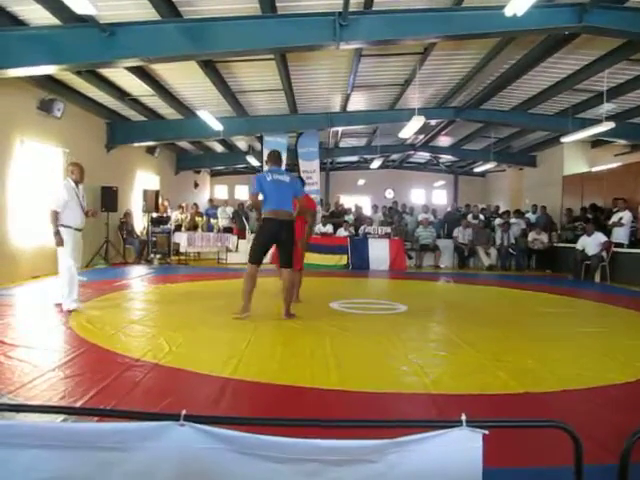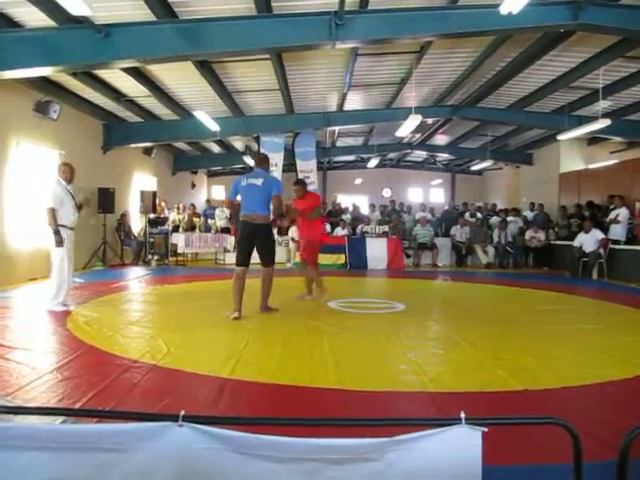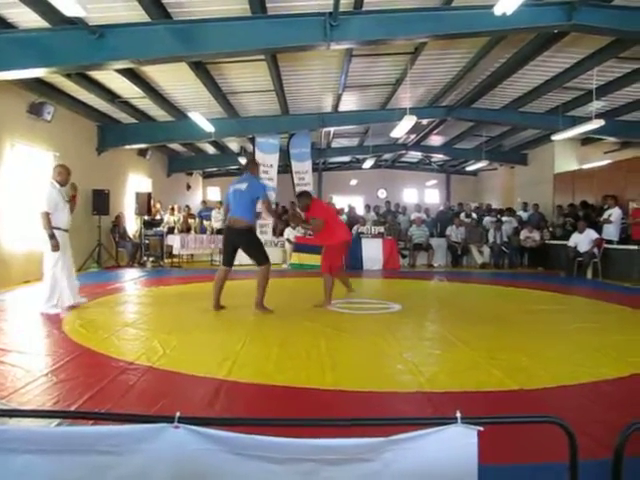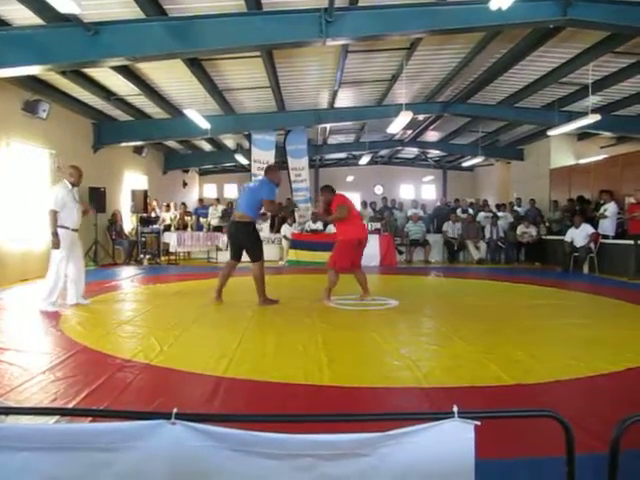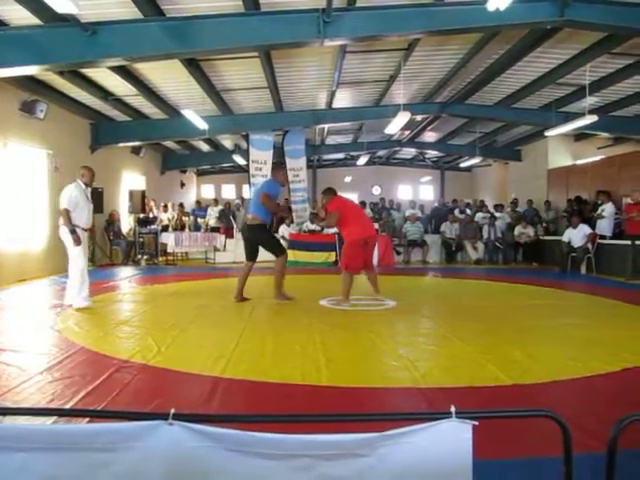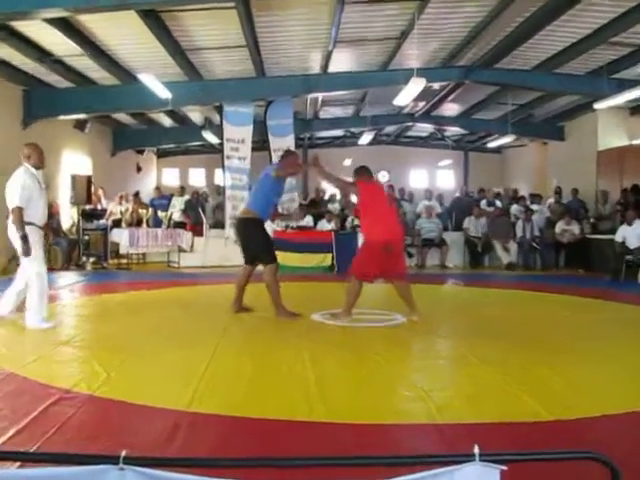
dt=0.5s
person 1, frame 1
left shoulder: (261, 177)
right shoulder: (293, 179)
left elbow: (253, 200)
right elbow: (302, 205)
left wrist: (259, 208)
left hip: (269, 223)
right hip: (287, 225)
left knee: (253, 265)
right knee: (287, 269)
left ankle: (245, 308)
right ankle: (287, 310)
person 1, frame 2
left shoulder: (240, 180)
right shoulder: (273, 181)
left elbow: (228, 204)
right elbow: (277, 204)
right wrist: (276, 218)
left hip: (245, 226)
right hip: (263, 227)
left knee: (240, 268)
right knee: (268, 267)
left ankle: (237, 309)
right ankle: (264, 305)
person 1, frame 3
left shoulder: (233, 185)
right shoulder: (257, 184)
right elbow: (267, 207)
right wrist: (277, 218)
left hip: (229, 229)
right hip: (245, 231)
left knee: (225, 267)
right knee: (264, 265)
left ankle: (216, 303)
right ankle: (259, 303)
person 1, frame 4
left shoulder: (253, 184)
right shoulder: (269, 186)
right elbow: (269, 207)
left hip: (233, 224)
right hip: (246, 226)
left knee: (233, 260)
right knee: (257, 262)
left ankle: (218, 291)
right ankle: (262, 298)
person 1, frame 5
left shoulder: (264, 185)
right shoulder: (273, 185)
right elbow: (264, 200)
left wrist: (278, 211)
right wrist: (279, 209)
left hip: (248, 227)
right hip: (258, 228)
left knee: (250, 261)
right knee: (281, 255)
left ankle: (238, 295)
right ankle: (278, 292)
person 1, frame 6
left shoulder: (274, 180)
right shoulder: (273, 170)
right elbow: (281, 171)
right wrist: (304, 166)
left hip: (244, 222)
right hip: (251, 223)
left knee: (251, 263)
right knee: (270, 264)
left ankle: (237, 304)
right ankle: (280, 308)
person 2, frame 1
left shoulder: (79, 189)
right shoulder: (64, 189)
right elbow: (53, 212)
left wrist: (88, 213)
right wrist: (56, 234)
left hip: (76, 232)
right hip: (65, 232)
left knee: (71, 266)
right knee: (69, 266)
left ankle: (64, 299)
right ankle: (69, 302)
person 2, frame 2
left shoulder: (67, 188)
right shoulder: (56, 188)
right elbow: (50, 211)
left wrist: (81, 205)
right wrist: (56, 233)
left hip: (68, 232)
right hip: (60, 232)
left knee: (67, 268)
right knee: (60, 268)
left ankle: (61, 300)
right ankle: (54, 303)
person 2, frame 3
left shoulder: (61, 191)
right shoulder: (50, 190)
left elbow: (69, 211)
right elbow: (44, 215)
left wrist: (73, 196)
right wrist: (52, 237)
left hip: (63, 234)
right hip: (54, 234)
left knee: (67, 268)
right knee: (53, 270)
left ankle: (70, 298)
right ankle: (48, 305)
person 2, frame 4
left shoulder: (73, 191)
right shoulder: (60, 190)
right elbow: (52, 213)
left wrist: (85, 211)
right wrist: (54, 235)
left hip: (73, 233)
right hip: (62, 233)
left knee: (77, 266)
right knee: (57, 268)
left ankle: (75, 297)
right ankle: (48, 303)
person 2, frame 5
left shoulder: (86, 192)
right shoulder: (71, 190)
right elbow: (64, 212)
left wrist: (91, 229)
right wrist: (73, 232)
left hip: (82, 232)
right hip: (71, 231)
left knee: (79, 265)
right knee: (79, 264)
left ankle: (71, 298)
right ankle: (79, 299)
person 2, frame 6
left shoulder: (35, 177)
right shoulder: (21, 179)
right elbow: (16, 211)
left wrist: (46, 228)
right wrist: (24, 239)
left hip: (34, 230)
right hip: (25, 231)
left knee: (28, 272)
right knee: (37, 273)
person 3, frame 1
left shoulder: (308, 202)
left elbow: (311, 222)
left wrist: (305, 240)
left hip: (298, 239)
left knee: (295, 267)
right knee: (279, 261)
left ankle: (296, 295)
right ankle: (291, 285)
person 3, frame 2
left shoulder: (314, 198)
right shoulder: (296, 201)
left elbow: (317, 215)
right elbow: (295, 217)
left wrist: (299, 213)
left hip: (314, 236)
right hip: (304, 237)
left knee: (309, 263)
right knee: (307, 264)
left ankle: (322, 291)
right ankle: (308, 293)
person 3, frame 3
left shoulder: (315, 207)
right shoulder: (316, 205)
left elbow: (317, 227)
left hip: (335, 241)
right hip: (341, 237)
left knee: (327, 270)
right knee: (336, 268)
left ankle: (327, 301)
right ankle: (349, 289)
person 3, frame 4
left shoulder: (338, 199)
right shoulder: (341, 200)
left elbow: (343, 214)
right elbow: (337, 218)
left wrist: (327, 219)
right wrist: (324, 213)
left hip: (349, 238)
right hip: (360, 236)
left knee: (333, 266)
right knee: (355, 267)
left ankle: (327, 296)
right ankle: (366, 293)
person 3, frame 5
left shoulder: (334, 203)
right shoulder: (345, 201)
left elbow: (332, 222)
left wrist: (321, 223)
right wrist: (325, 215)
left hip: (356, 238)
right hip: (369, 234)
left knee: (347, 268)
right knee: (368, 265)
left ankle: (345, 299)
right ankle: (377, 292)
person 3, frame 6
left shoulder: (365, 187)
right shoulder: (379, 189)
left elbow: (341, 185)
left wrist: (319, 168)
left hip: (376, 240)
right hip: (395, 239)
left knee: (357, 275)
right knee: (398, 277)
left ankle: (346, 312)
right ankle: (413, 311)
